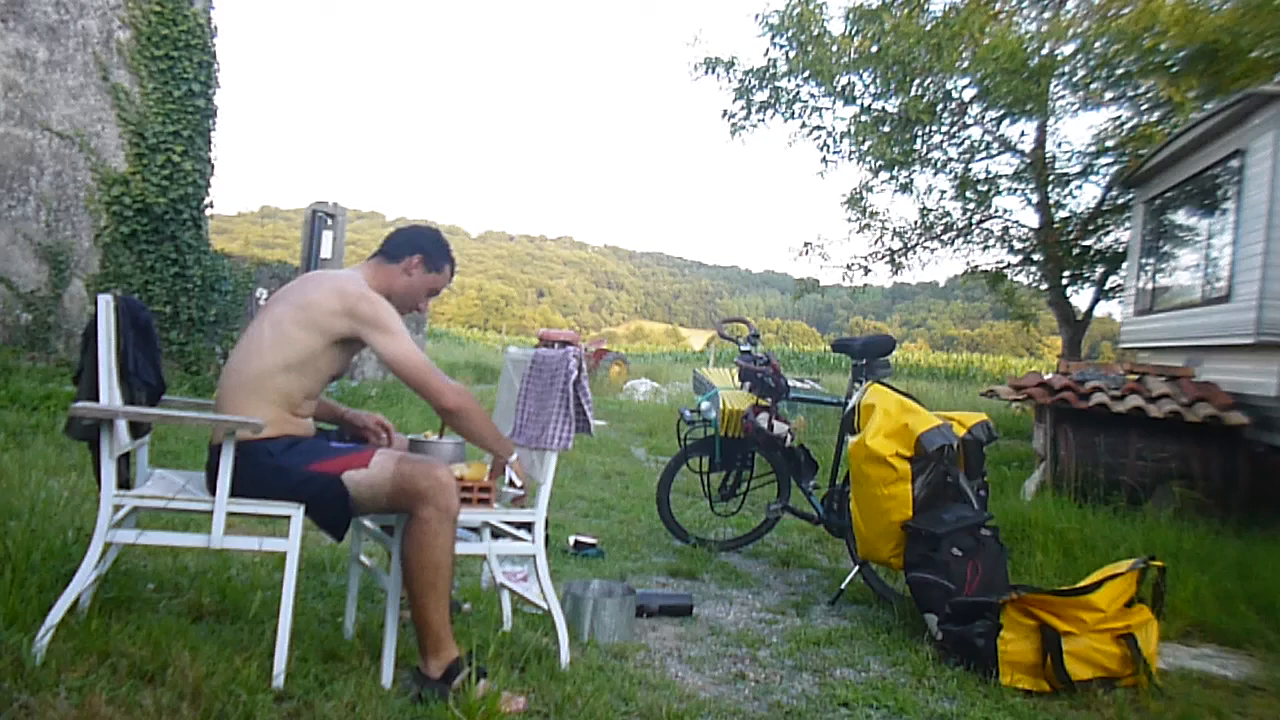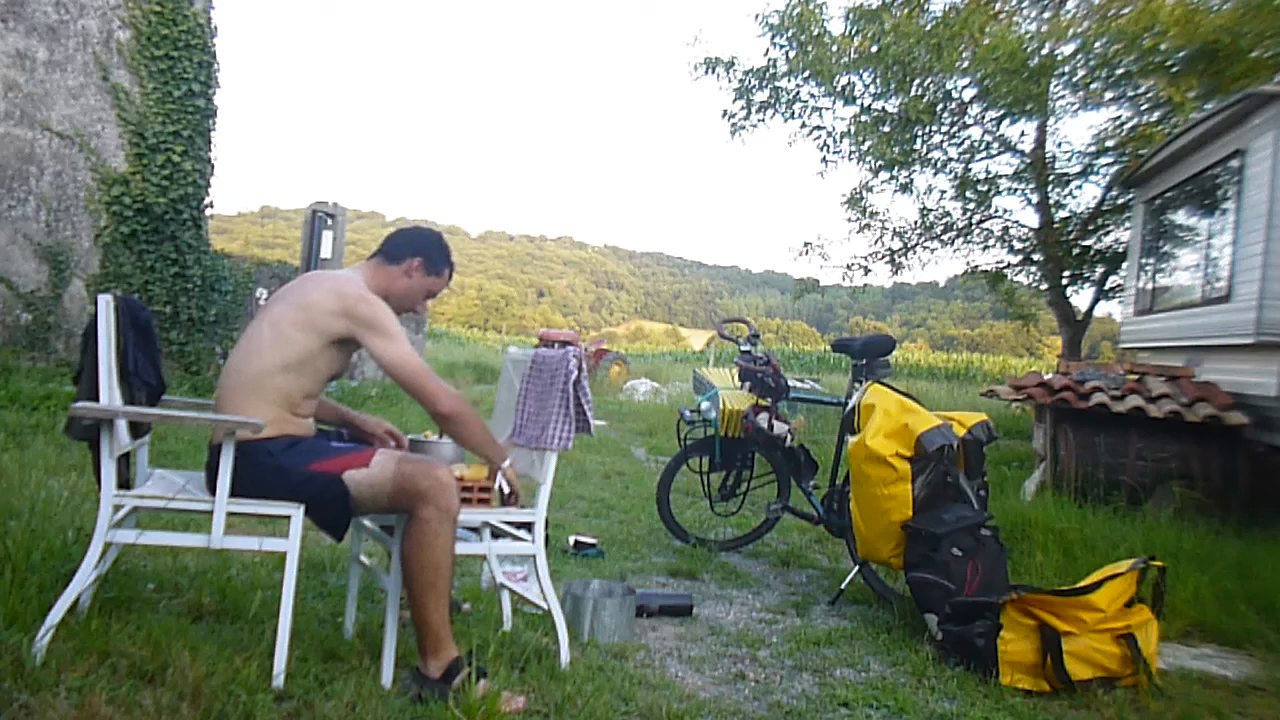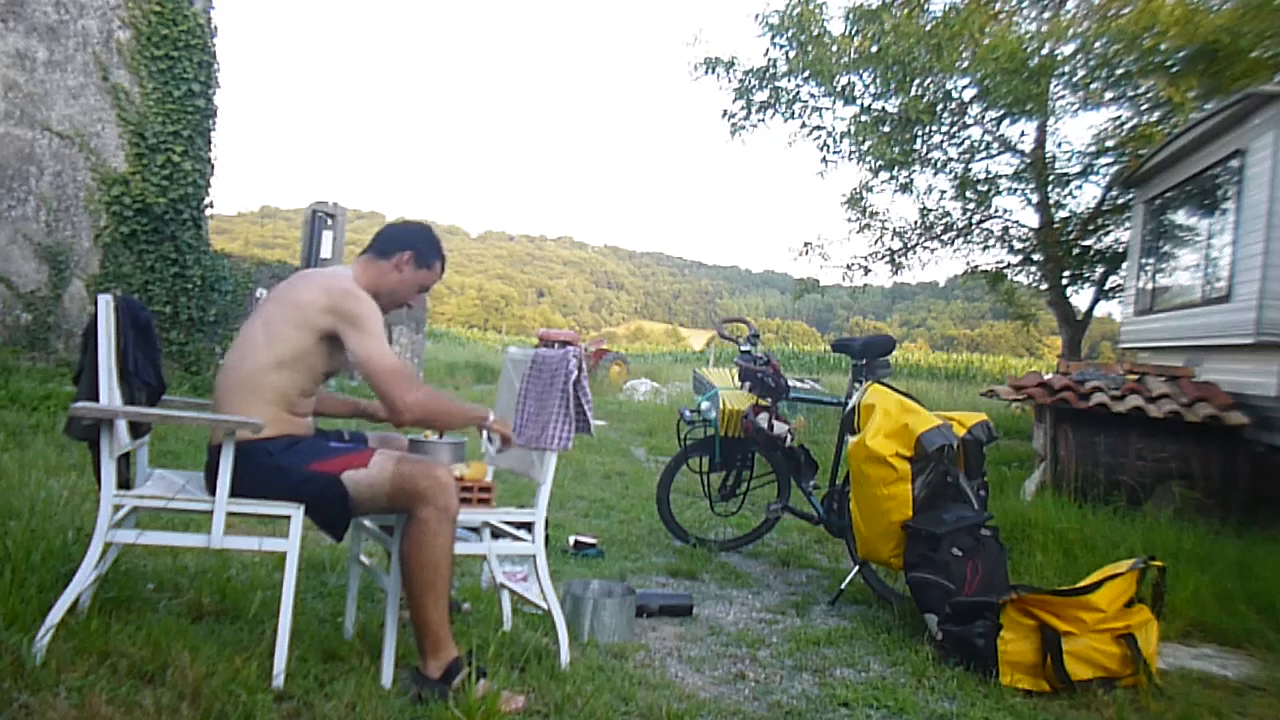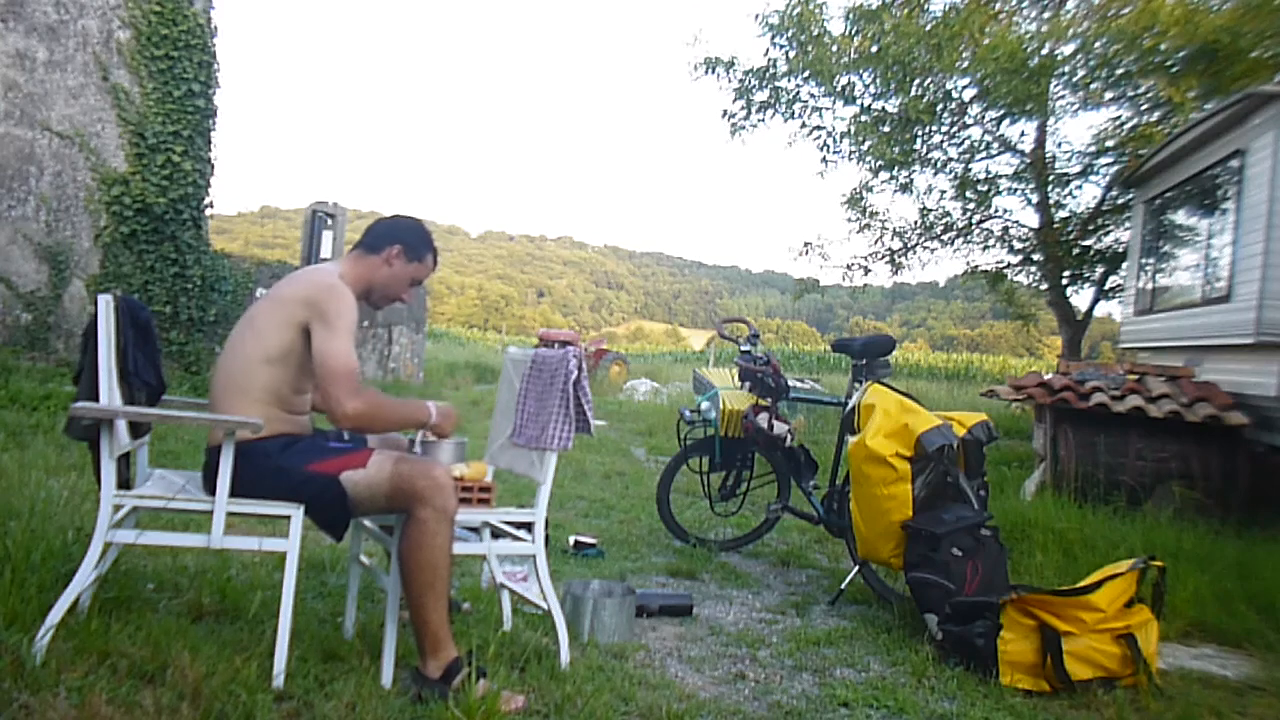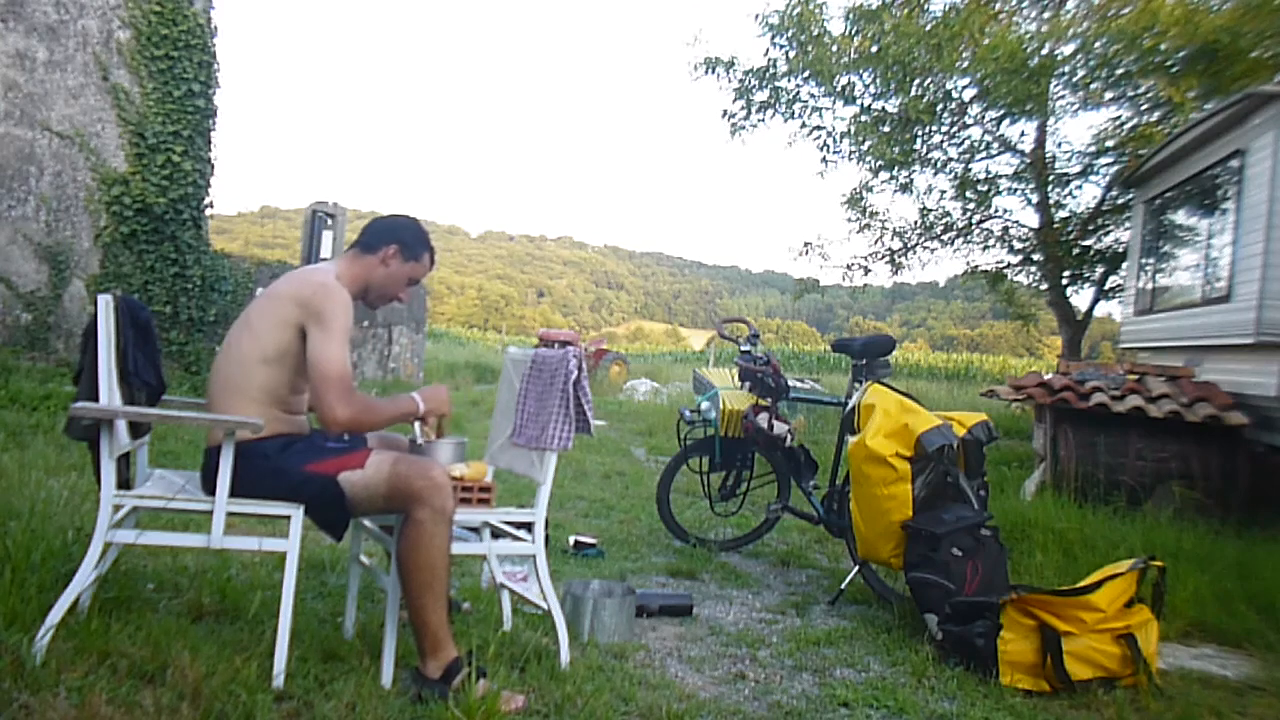
dt=0.3s
person 1, frame 1
left shoulder: (325, 286)
right shoulder: (361, 301)
right elbow: (448, 398)
left wrist: (345, 416)
right wrist: (506, 454)
left hip: (260, 447)
right hip: (263, 457)
left knee: (406, 455)
right knee: (433, 485)
left ankle: (427, 594)
right ankle: (439, 669)
person 1, frame 2
left shoulder: (324, 287)
right shoulder: (359, 302)
right elbow: (442, 402)
left wrist: (352, 420)
right wrist: (500, 461)
left hip: (261, 448)
right hip: (264, 457)
left knee: (408, 461)
right knee: (434, 485)
left ankle: (427, 594)
right ankle: (439, 668)
person 1, frame 3
left shoulder: (318, 284)
right shoulder: (349, 299)
right elbow: (410, 403)
left wrist: (369, 408)
right wrist: (483, 416)
left hip: (264, 446)
right hip: (261, 457)
left knee: (403, 449)
right knee: (433, 484)
left ankle: (426, 594)
right ankle: (439, 669)
person 1, frame 4
left shoulder: (316, 284)
right shoulder: (332, 293)
right elbow: (349, 408)
left wrist: (411, 416)
right wrist: (429, 412)
left hip: (264, 448)
right hip: (258, 457)
left knee: (403, 452)
right knee: (431, 485)
left ankle: (426, 593)
right ankle: (439, 670)
person 1, frame 5
left shoulder: (312, 284)
right shoulder: (328, 294)
right elbow: (340, 414)
left wrist: (404, 406)
right wrist: (418, 402)
left hip: (264, 447)
right hip: (255, 458)
left knee: (401, 453)
right knee: (427, 485)
left ankle: (426, 595)
right ankle: (439, 670)
